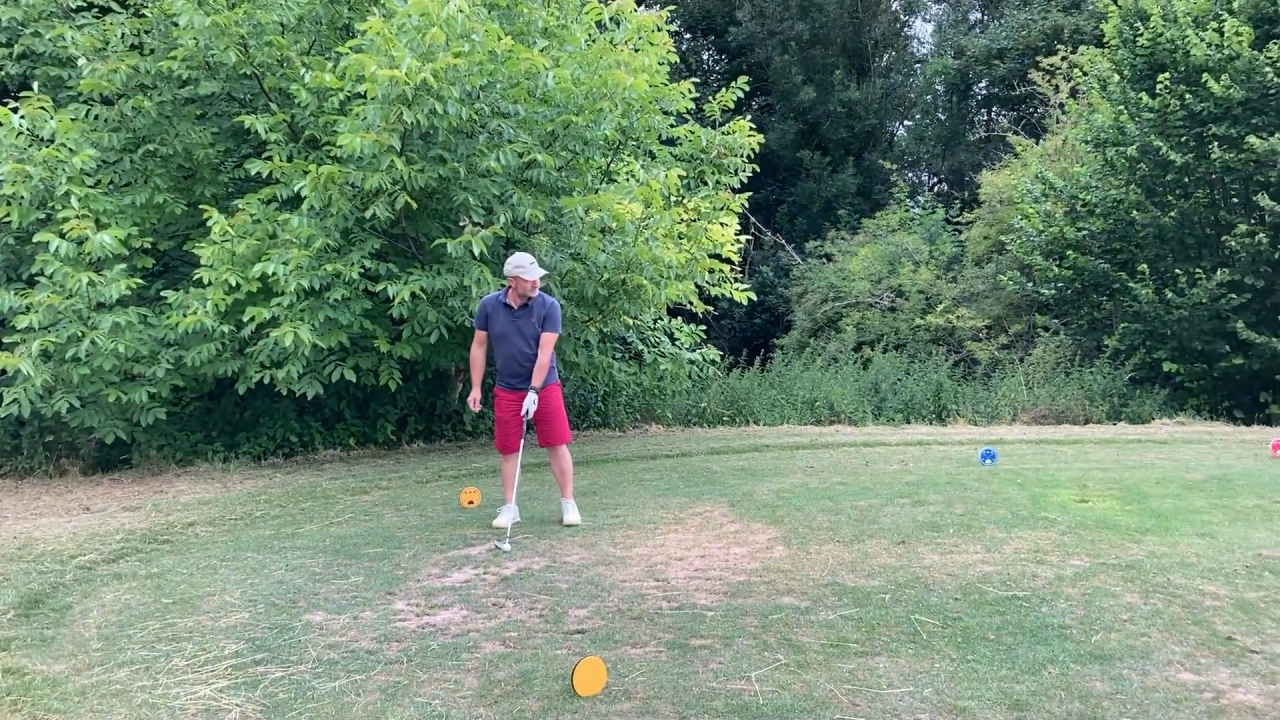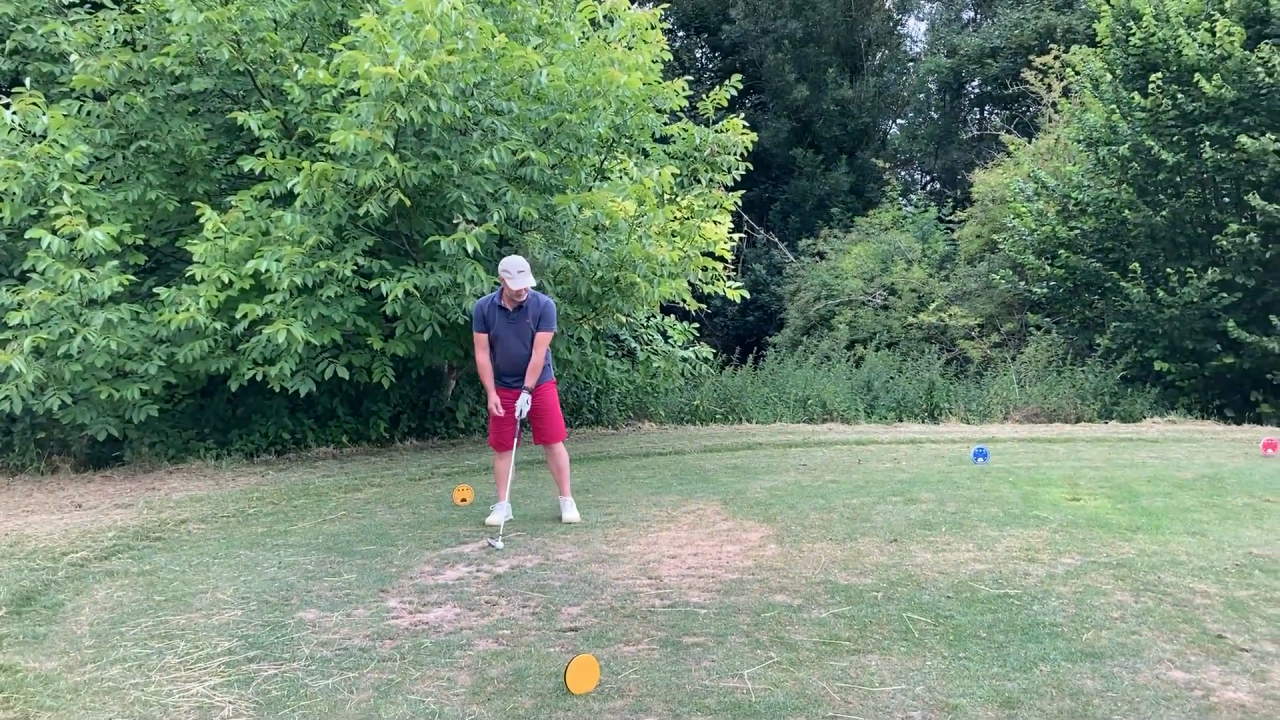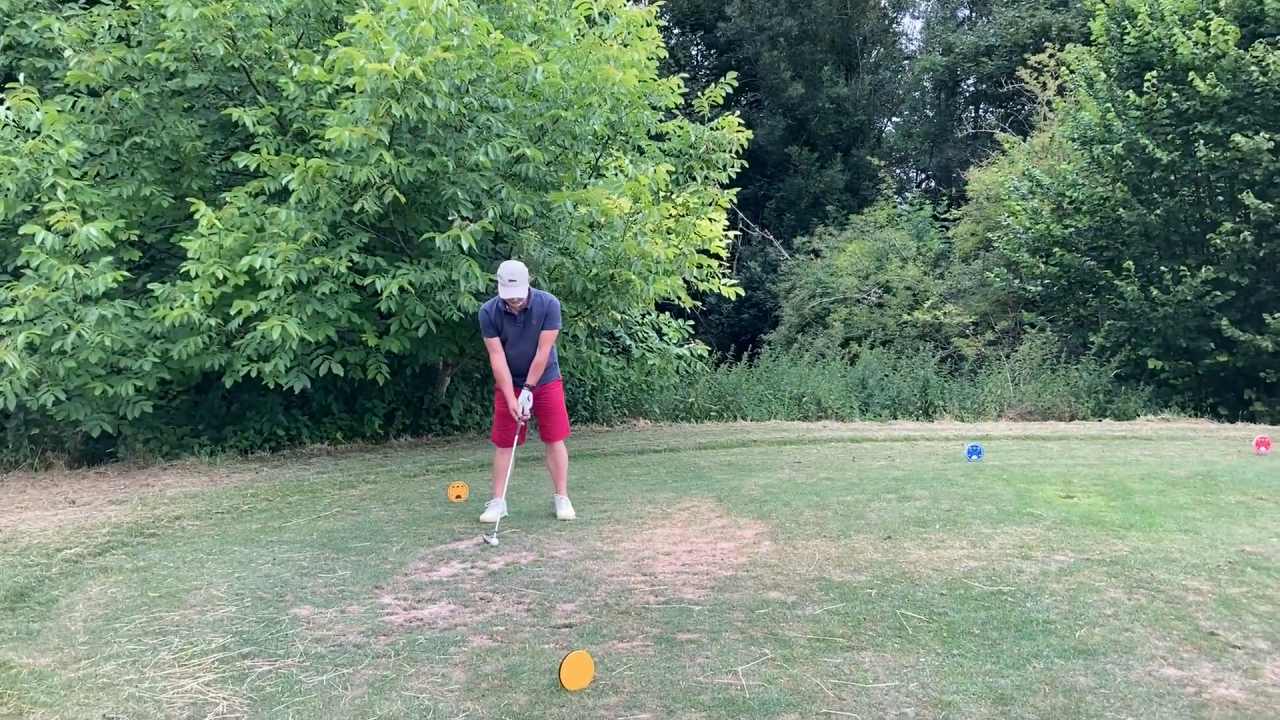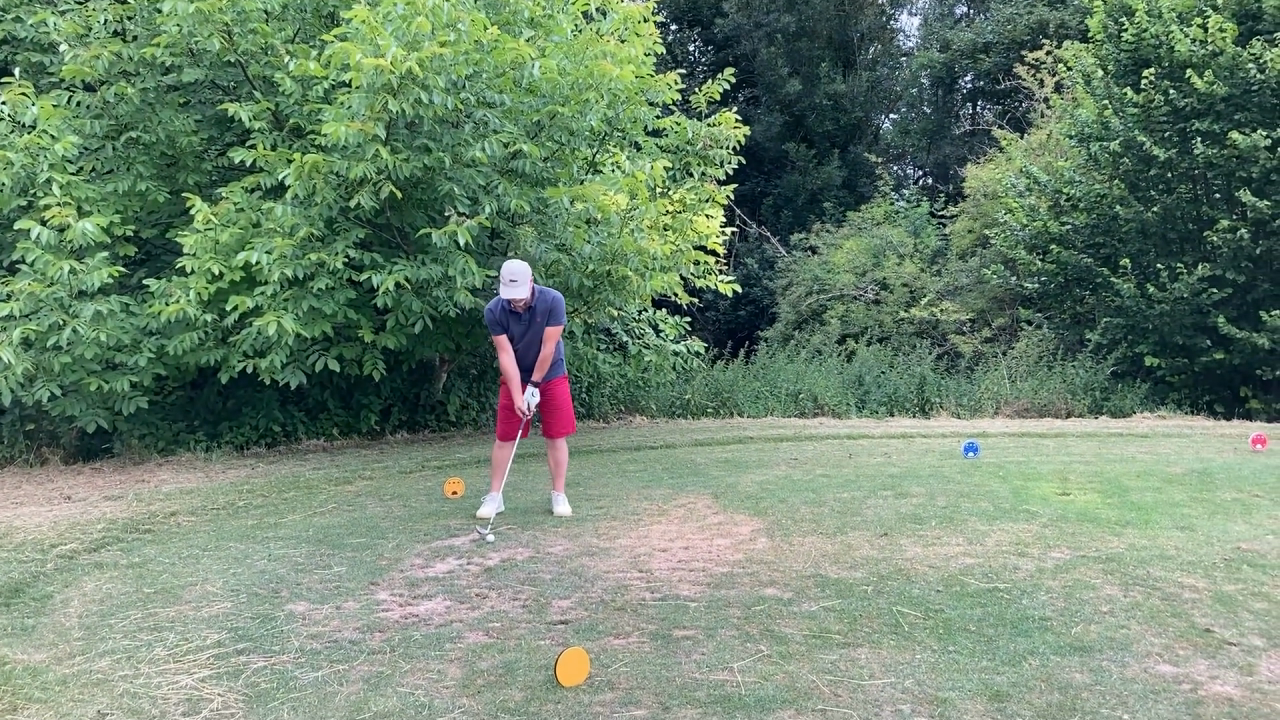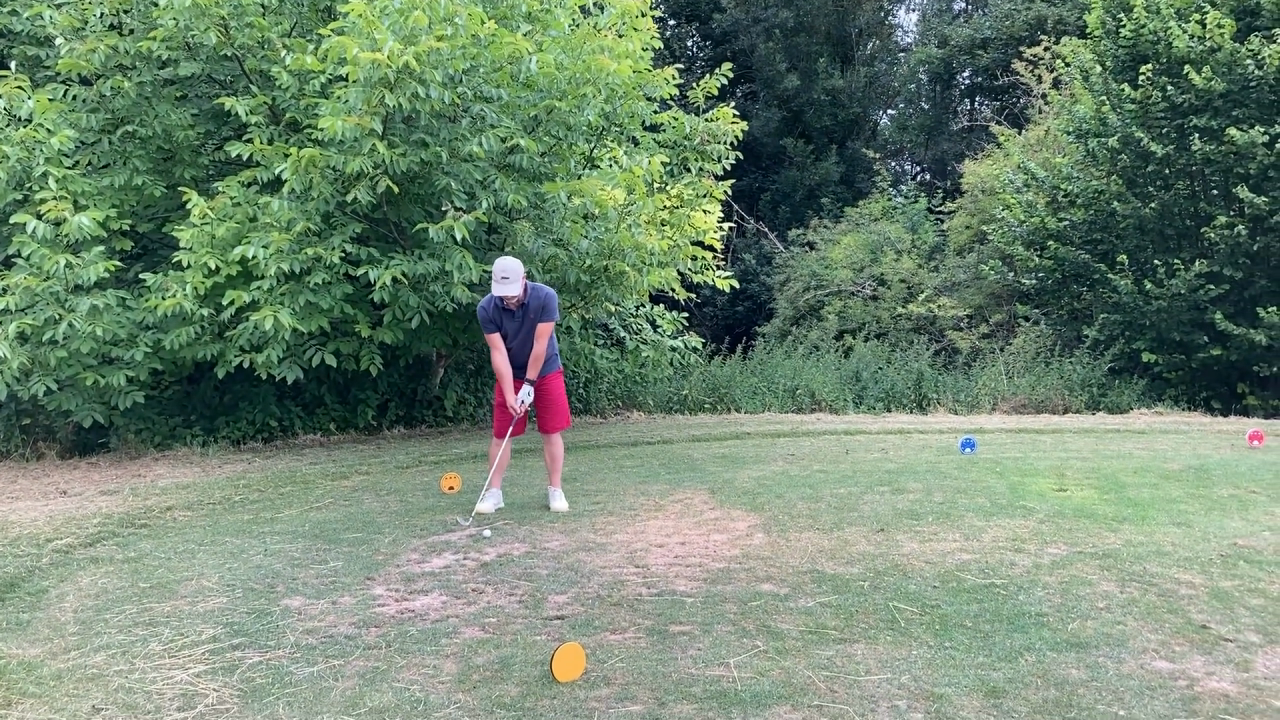
dt=0.2s
person 1, frame 1
left shoulder: (549, 306)
right shoulder: (488, 306)
left elbow: (544, 352)
right elbow: (478, 347)
left wrist: (534, 391)
right wrist: (475, 388)
left hip: (544, 386)
right hip: (506, 390)
left knee: (558, 445)
right knee: (508, 450)
left ankle: (568, 503)
right ankle: (509, 507)
person 1, frame 2
left shoulder: (544, 305)
right shoulder: (483, 308)
left elbow: (538, 353)
right elbow: (482, 352)
left wrist: (526, 392)
right wrist: (491, 393)
left hip: (540, 384)
right hip: (503, 388)
left knee: (553, 442)
right knee: (502, 448)
left ankle: (566, 500)
right ankle: (502, 505)
person 1, frame 3
left shoulder: (548, 304)
right shoulder: (488, 312)
left elbow: (543, 352)
right elbow: (497, 357)
left wrist: (529, 389)
right wrist: (511, 398)
left hip: (546, 381)
right hip: (509, 384)
left knee: (554, 440)
right knee: (503, 443)
left ankle: (561, 498)
right ankle: (497, 501)
person 1, frame 4
left shoulder: (553, 301)
right shoulder: (494, 310)
left elbow: (548, 348)
right elbow: (506, 355)
left wrist: (535, 386)
right wrist: (517, 396)
left hip: (551, 377)
right hip: (514, 379)
left knee: (556, 436)
right knee: (504, 438)
left ankle: (558, 494)
right ankle: (494, 496)
person 1, frame 5
left shoulder: (546, 297)
right shoulder: (486, 308)
left elbow: (540, 345)
right elbow: (498, 353)
left wrist: (529, 383)
right wrist: (509, 394)
left hip: (546, 373)
right hip: (509, 375)
left knee: (551, 432)
right knee: (501, 434)
left ankle: (555, 490)
right ankle: (494, 492)
